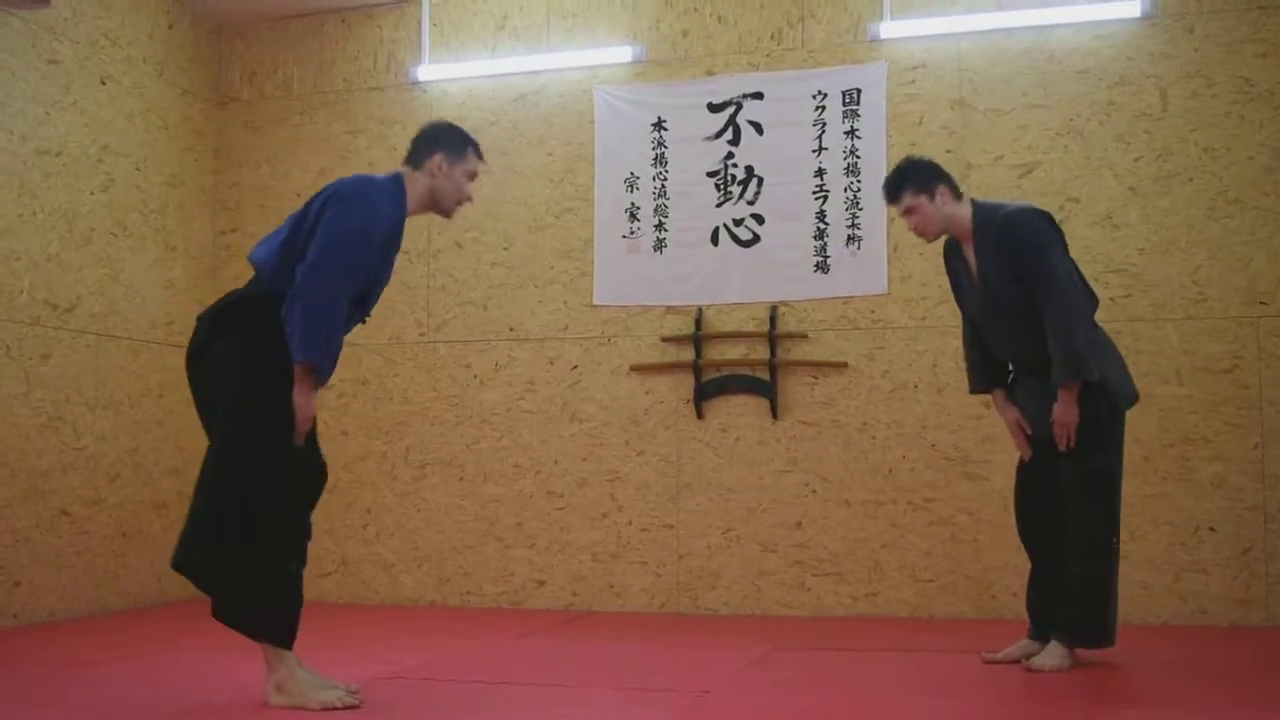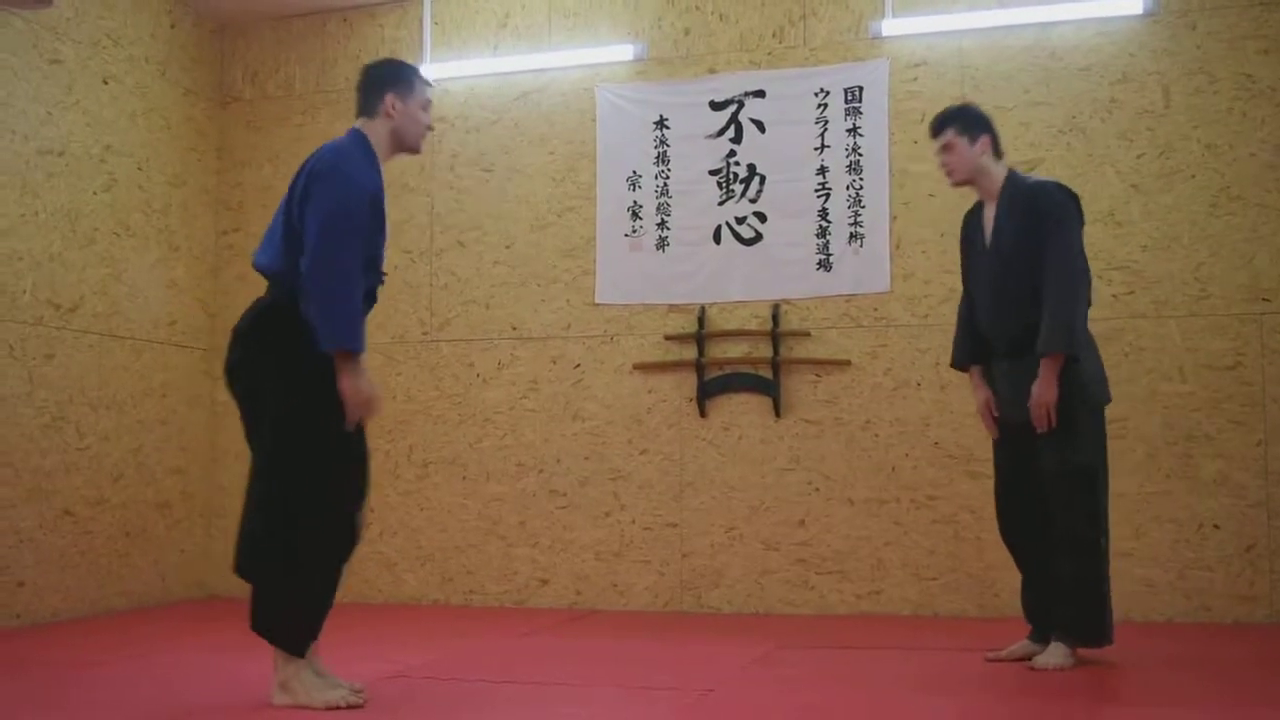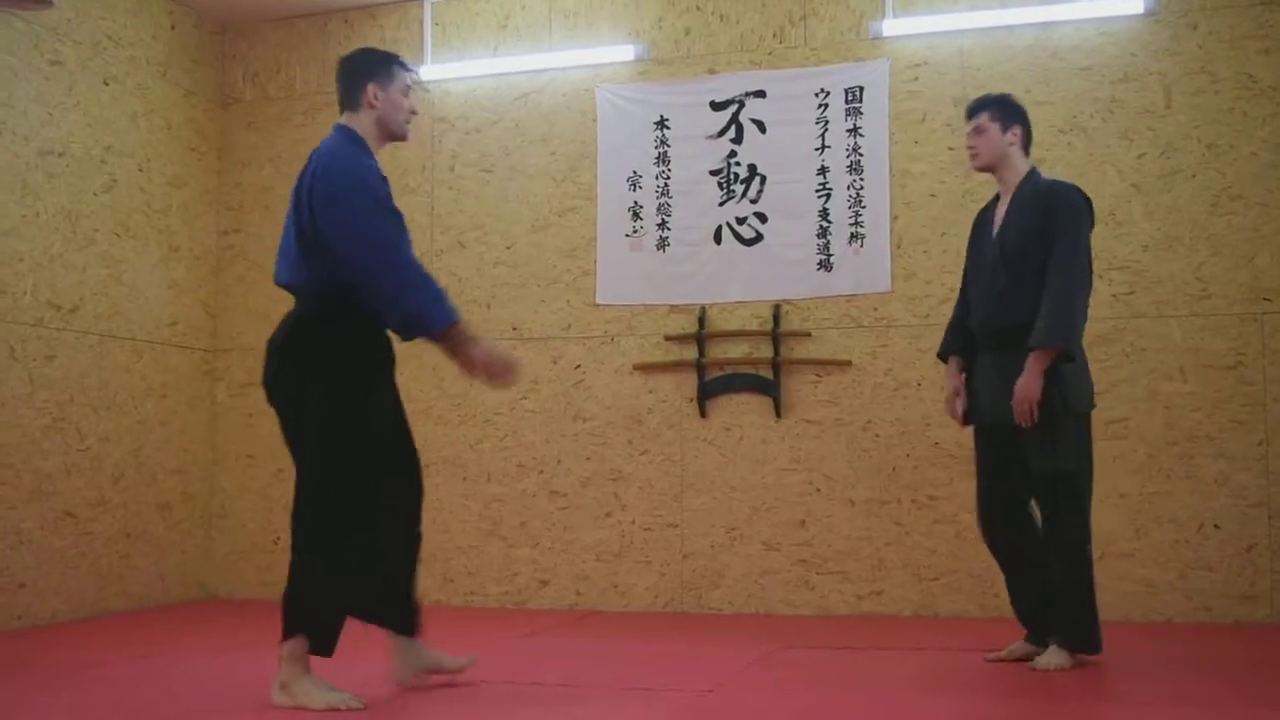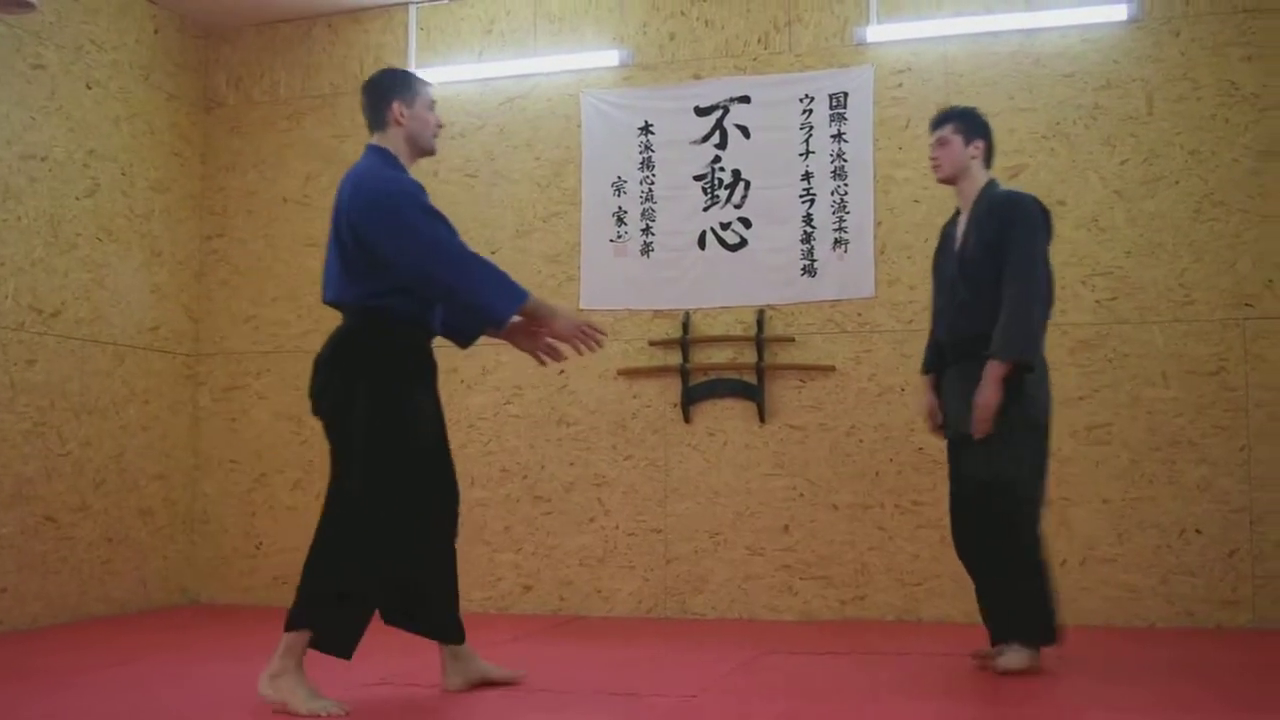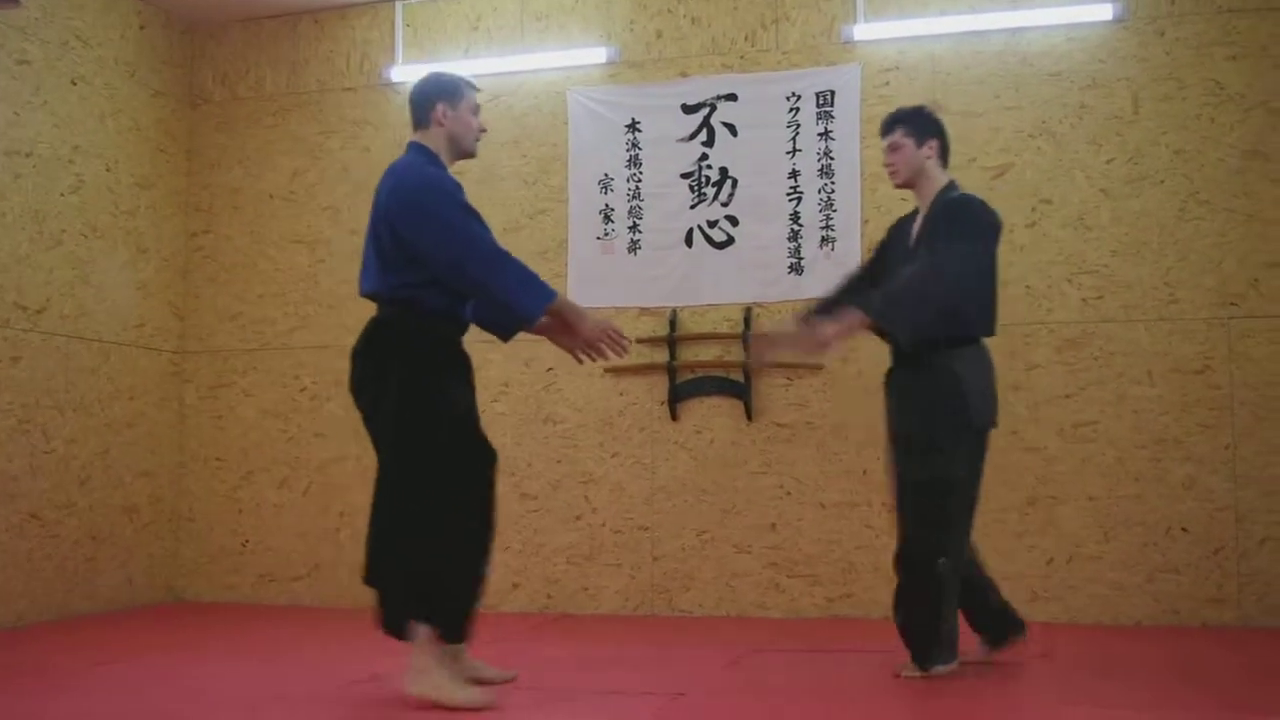
dt=0.3s
person 1, frame 1
left shoulder: (378, 208)
right shoulder: (367, 202)
right elbow: (317, 293)
left wrist: (301, 383)
right wrist: (304, 385)
left hip: (264, 351)
right hip: (248, 350)
left knee: (283, 502)
right knee: (268, 503)
left ankle: (285, 663)
right ankle: (282, 675)
person 1, frame 2
left shoulder: (354, 168)
right shoulder: (346, 167)
right elbow: (328, 276)
left wrist: (342, 365)
right wrist: (350, 367)
left hip: (298, 349)
right hip: (285, 351)
left knee: (326, 500)
right knee: (306, 505)
left ankle: (300, 657)
right ankle: (290, 673)
person 1, frame 3
left shoulder: (346, 166)
right shoulder: (343, 167)
left elbow: (377, 273)
right elbow: (390, 268)
left wrist: (448, 339)
right wrist: (468, 340)
left hip: (344, 353)
right hip: (327, 357)
left knee: (388, 498)
right knee: (338, 509)
left ankle: (410, 651)
right ankle: (294, 675)
person 1, frame 4
left shoulder: (383, 185)
right shoulder: (381, 186)
left elbow: (429, 282)
right elbow: (451, 265)
left wrist: (505, 330)
right wrist: (545, 314)
left hip: (392, 366)
right hip: (375, 369)
left knee: (426, 510)
right knee: (366, 515)
left ankle: (457, 660)
person 1, frame 5
left shoulder: (420, 182)
right shoulder: (419, 183)
left elbow: (462, 280)
right elbow: (483, 264)
left wrist: (544, 327)
right wrist: (571, 314)
left hip: (418, 356)
right hip: (409, 359)
left knee: (430, 503)
right knee: (447, 500)
left ankle: (445, 655)
right ankle: (426, 663)
person 2, frame 1
left shoulder: (1020, 227)
right shoulder: (955, 254)
left elbow: (1066, 314)
right elbow: (978, 333)
left wrist: (1068, 397)
right wrist: (1004, 402)
left hip: (1084, 386)
right hip: (1035, 386)
left knee: (1086, 515)
right knee: (1037, 513)
left ankle: (1071, 635)
right ankle: (1044, 629)
person 2, frame 2
left shoulder: (1045, 200)
right shoulder: (973, 223)
left elbow: (1065, 292)
left wrist: (1048, 375)
right wrist: (978, 382)
left hip: (1061, 376)
right hip: (1009, 379)
left knee: (1072, 509)
right knee: (1020, 513)
left ankle: (1072, 634)
right ankle: (1044, 629)
person 2, frame 3
left shoulder: (1058, 200)
right shoulder: (987, 217)
left elbow: (1067, 291)
left wrist: (1035, 368)
right wrist: (956, 368)
left hip: (1046, 379)
right hip: (991, 379)
left knee: (1061, 515)
right knee: (1000, 513)
left ankle: (1071, 637)
right ankle: (1040, 627)
person 2, frame 4
left shoulder: (1016, 211)
right shoulder: (952, 230)
left elbow: (1026, 301)
left wrist: (995, 378)
right wrist: (932, 385)
left hip: (1008, 386)
right hip: (963, 388)
left knee: (1007, 515)
right knee: (972, 524)
left ankle: (1029, 634)
right ankle: (1007, 632)
person 2, frame 5
left shoulder: (970, 217)
right shoulder: (906, 228)
left elbow: (928, 283)
right elbow: (866, 284)
left wrist: (843, 323)
right wrist: (802, 326)
left hip: (950, 384)
right hip: (913, 383)
left knee: (929, 524)
right knee: (929, 521)
left ankle: (934, 649)
right ankle: (998, 623)
